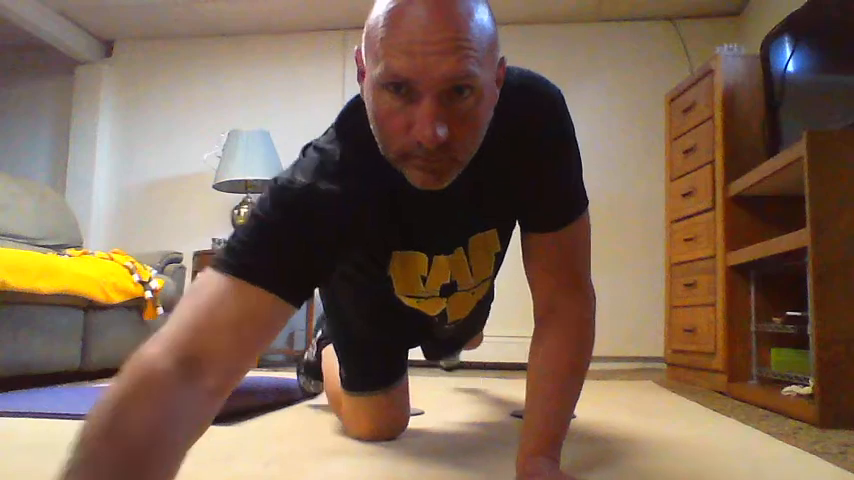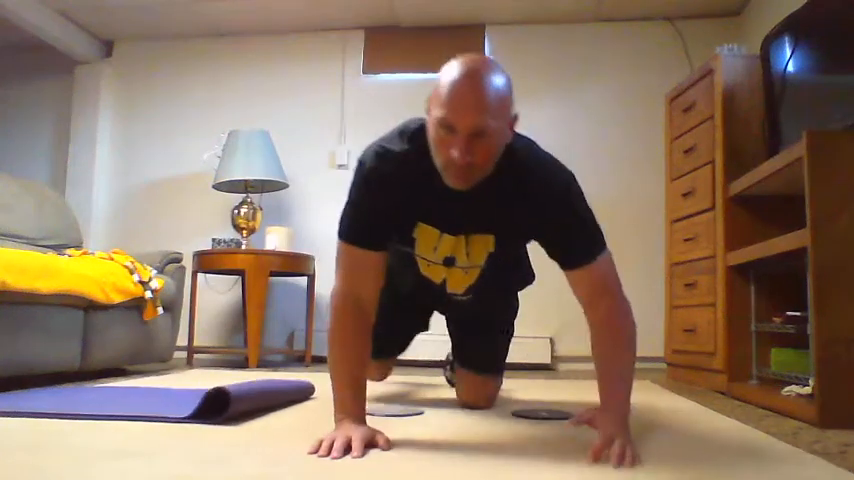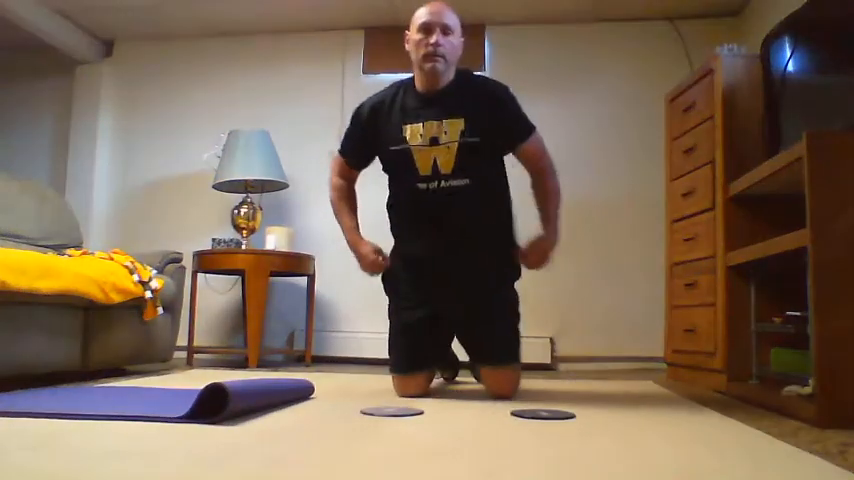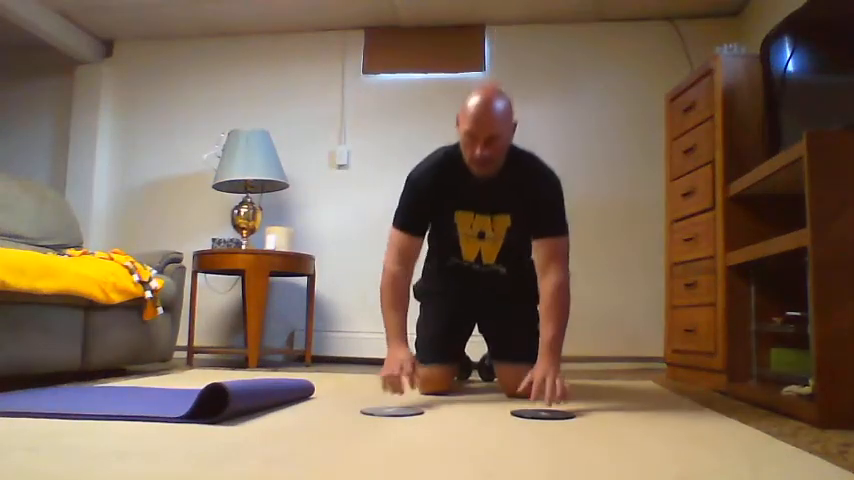
dt=1s
person 1, frame 1
left shoulder: (536, 118)
right shoulder: (320, 184)
left elbow: (564, 300)
right elbow: (182, 362)
left hip: (459, 294)
right hip: (368, 297)
left knee: (458, 340)
right ankle: (328, 356)
person 1, frame 2
left shoulder: (547, 183)
right shoulder: (384, 165)
left elbow: (605, 299)
right elbow: (352, 294)
left wrist: (614, 414)
right wrist: (348, 418)
left hip: (489, 288)
right hip: (407, 273)
left knee: (476, 397)
right knee: (375, 368)
left ankle: (464, 360)
person 1, frame 3
left shoulder: (490, 97)
right shoulder: (376, 111)
left elbow: (539, 165)
right elbow: (341, 177)
left wrist: (549, 235)
right wrist: (355, 240)
left hip: (486, 267)
right hip: (413, 271)
left knee: (502, 388)
right knee: (409, 388)
left ankle: (471, 354)
right ankle: (439, 356)
person 1, frame 4
left shoulder: (539, 181)
right shoulder: (428, 176)
left elbow: (553, 273)
right elbow: (397, 265)
left wrist: (549, 360)
right wrist: (397, 345)
left hip: (510, 288)
right hip: (446, 285)
left knee: (521, 385)
right knee: (431, 382)
left ankle: (496, 356)
right ankle: (458, 361)
